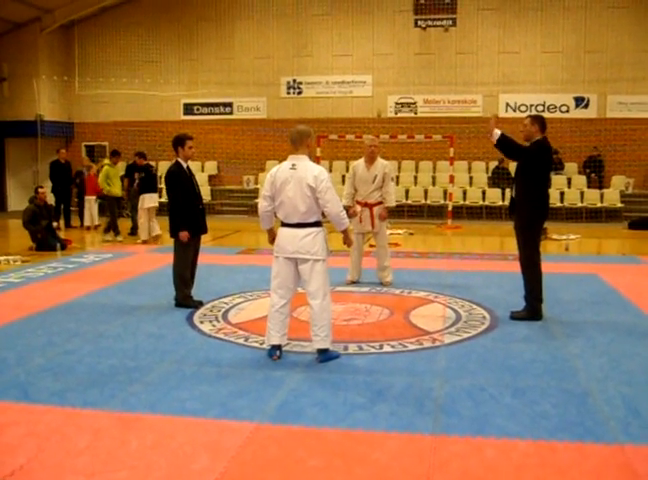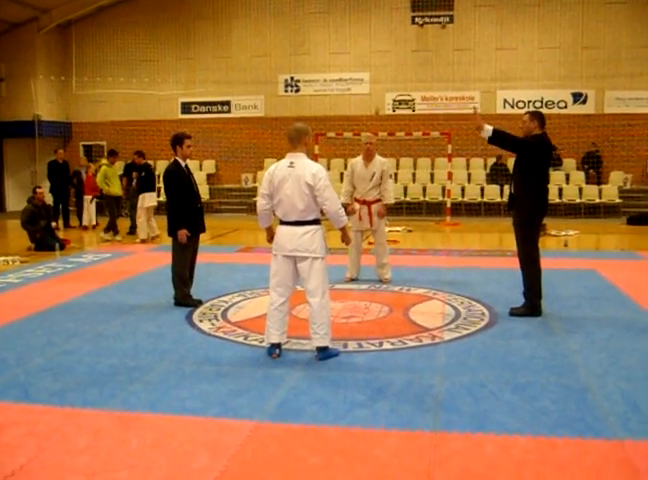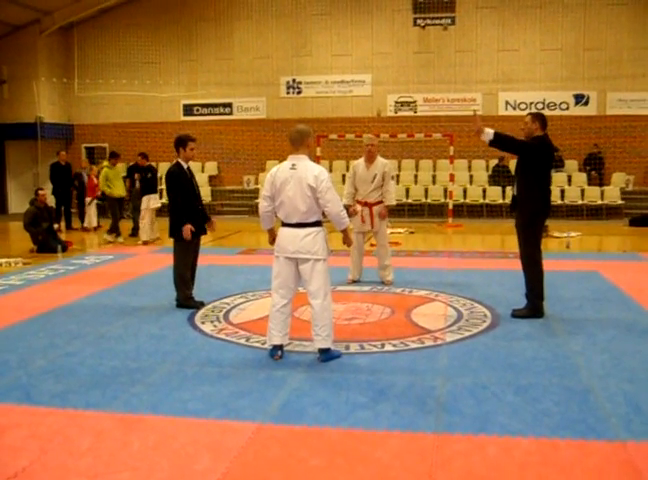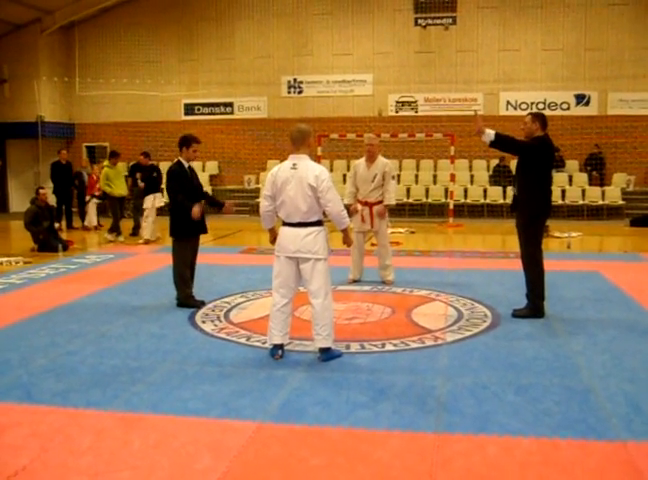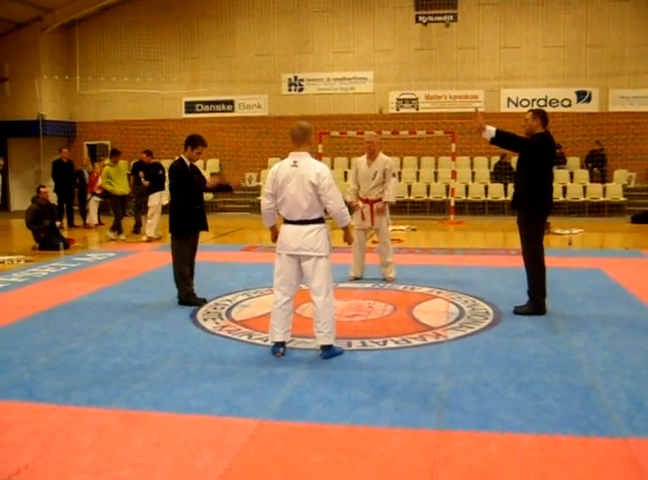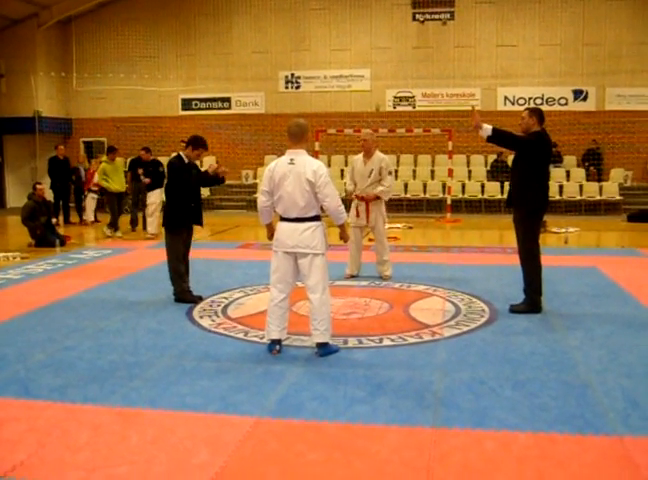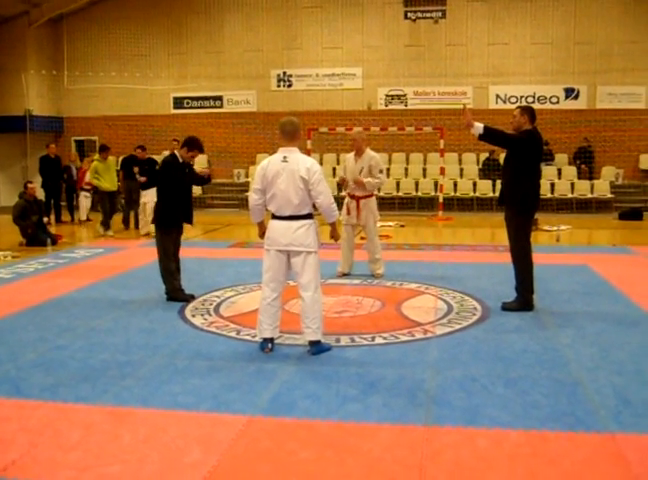
dt=0.1s
person 1, frame 1
left shoulder: (275, 172)
right shoulder: (317, 172)
left elbow: (264, 207)
right elbow: (333, 207)
left wrist: (270, 231)
right wrist: (346, 232)
left hip: (285, 237)
right hip: (311, 238)
left knee: (280, 293)
right knee: (318, 295)
left ankle: (275, 345)
right ankle: (322, 347)
person 1, frame 2
left shoulder: (273, 170)
right shoulder: (315, 170)
left elbow: (263, 205)
right elbow: (331, 205)
left wrist: (268, 229)
right wrist: (344, 230)
left hip: (284, 235)
right hip: (309, 236)
left knee: (279, 292)
right knee: (317, 292)
left ankle: (274, 344)
right ankle: (322, 346)
person 1, frame 3
left shoulder: (275, 172)
right shoulder: (317, 172)
left elbow: (265, 207)
right elbow: (333, 207)
left wrist: (270, 231)
right wrist: (346, 232)
left hip: (285, 238)
right hip: (311, 238)
left knee: (281, 294)
right knee: (319, 295)
left ankle: (276, 345)
right ankle: (324, 348)
person 1, frame 4
left shoulder: (276, 172)
right shoulder: (318, 171)
left elbow: (266, 207)
right elbow: (333, 206)
left wrist: (271, 231)
right wrist: (346, 232)
left hip: (286, 237)
right hip: (312, 237)
left knee: (281, 293)
right knee: (319, 294)
left ankle: (277, 345)
right ankle: (324, 347)
person 1, frame 5
left shoulder: (277, 169)
right shoulder: (319, 169)
left elbow: (267, 205)
right elbow: (335, 204)
left wrist: (273, 229)
right wrist: (347, 230)
left hip: (288, 235)
right hip: (314, 235)
left knee: (283, 290)
right knee: (321, 291)
left ankle: (278, 342)
right ankle: (326, 344)
person 1, frame 6
left shoulder: (273, 167)
right shoulder: (316, 166)
left elbow: (264, 202)
right elbow: (331, 202)
left wrist: (269, 226)
right wrist: (342, 228)
left hip: (284, 232)
right hip: (310, 232)
left knee: (279, 288)
right knee: (317, 289)
left ankle: (274, 340)
right ankle: (322, 342)
person 1, frame 7
left shoulder: (266, 165)
right shoulder: (309, 164)
left elbow: (255, 201)
right elbow: (324, 200)
left wrist: (260, 224)
right wrist: (334, 227)
left hip: (276, 230)
right hip: (303, 230)
left knee: (271, 287)
right knee: (309, 288)
left ankle: (267, 338)
right ankle: (314, 340)
person 2, frame 1
left shoulder: (541, 148)
right shoulder: (536, 148)
left elbow: (518, 152)
right elbow: (518, 154)
left wrist: (496, 133)
right wrist: (496, 135)
left hip: (532, 210)
right hip: (528, 209)
left knee: (529, 259)
right knee: (529, 258)
left ankle: (534, 308)
right ankle: (533, 305)
person 2, frame 2
left shoulder: (540, 143)
right shoulder: (535, 143)
left elbow: (514, 142)
right elbow: (514, 144)
left wrist: (485, 129)
right wrist: (486, 130)
left hip: (530, 206)
right hip: (527, 204)
left knee: (529, 255)
right knee: (528, 254)
left ankle: (533, 305)
right ankle: (533, 302)
person 2, frame 3
left shoulder: (541, 144)
right shoulder: (536, 145)
left elbow: (515, 145)
right elbow: (516, 147)
left wrist: (485, 132)
right wrist: (485, 133)
left hip: (533, 208)
right hip: (529, 206)
left knee: (530, 256)
right knee: (530, 256)
left ankle: (535, 306)
right ankle: (534, 303)
person 2, frame 4
left shoulder: (542, 144)
right shoulder: (536, 145)
left elbow: (516, 146)
right elbow: (517, 147)
left wrist: (486, 133)
right wrist: (486, 133)
left hip: (533, 208)
right hip: (530, 206)
left knee: (531, 256)
right knee: (531, 256)
left ankle: (535, 306)
right ankle: (535, 304)
person 2, frame 5
left shoulder: (543, 141)
right shoulder: (537, 142)
left elbow: (517, 143)
right elbow: (518, 144)
left wrist: (486, 129)
right wrist: (487, 130)
left hip: (535, 205)
right hip: (531, 203)
left knee: (532, 253)
right knee: (532, 252)
left ankle: (537, 302)
right ankle: (537, 300)
person 2, frame 6
left shoulder: (539, 139)
right shoulder: (534, 140)
left elbow: (514, 141)
right elbow: (514, 143)
left wrist: (483, 128)
right wrist: (483, 128)
left hip: (530, 203)
right hip: (527, 202)
left knee: (529, 251)
right knee: (528, 251)
left ankle: (533, 301)
right ankle: (533, 299)
person 2, frame 7
left shoulder: (530, 137)
right shoulder: (525, 138)
left elbow: (505, 139)
right elbow: (506, 141)
left wrist: (475, 126)
right wrist: (475, 126)
left hip: (522, 201)
right hip: (519, 200)
left knee: (520, 249)
right knee: (520, 249)
left ankle: (525, 299)
right ankle: (524, 296)
person 3, frame 1
left shoulder: (186, 170)
right shoulder: (174, 172)
right elbow: (175, 203)
left wrist: (199, 224)
right wrist: (181, 228)
left hip: (194, 225)
right hip: (184, 227)
left knee: (191, 263)
right knee: (183, 263)
left ankle: (186, 295)
right ankle: (182, 297)
person 3, frame 2
left shoulder: (185, 168)
right shoulder: (172, 171)
right elbow: (174, 202)
left wrist: (197, 223)
right wrist: (179, 227)
left hip: (192, 224)
right hip: (183, 226)
left knee: (190, 262)
right knee: (181, 262)
left ankle: (185, 294)
right ankle: (181, 296)
person 3, frame 3
left shoulder: (187, 171)
right shoulder: (174, 172)
right elbow: (175, 201)
left wrist: (206, 218)
right wrist: (184, 223)
left hip: (196, 223)
right hip: (186, 224)
left knee: (191, 263)
right knee: (182, 264)
left ankle: (186, 295)
right ankle: (184, 298)
person 3, frame 4
left shoulder: (190, 170)
right shoulder: (174, 171)
left elbow: (200, 193)
right elbow: (176, 196)
left wrist: (220, 205)
right wrist: (191, 208)
left hip: (195, 224)
right hip: (183, 225)
left knee: (190, 262)
right knee: (182, 262)
left ankle: (186, 295)
right ankle: (184, 297)
person 3, frame 5
left shoulder: (192, 168)
right shoulder: (176, 168)
left elbow: (203, 186)
right elbow: (184, 190)
right wrist: (205, 185)
left hip: (193, 220)
right hip: (182, 222)
left knee: (189, 259)
right knee: (182, 260)
left ankle: (188, 292)
right ankle: (185, 295)
person 3, frame 6
left shoulder: (191, 165)
right shoulder: (174, 164)
left elbow: (202, 181)
right elbow: (187, 183)
left wrist: (218, 175)
right wrist: (208, 173)
left hip: (187, 217)
right hip: (176, 218)
left knee: (183, 256)
right knee: (176, 256)
left ankle: (183, 290)
right ankle: (181, 292)
person 3, frame 7
left shoulder: (185, 164)
right shoulder: (167, 163)
left elbow: (196, 180)
right elbow: (178, 183)
left wrist: (204, 175)
right wrist: (196, 174)
left hip: (177, 216)
right hip: (166, 216)
left knee: (174, 255)
right knee: (167, 255)
left ankle: (175, 289)
right ankle: (173, 291)
person 4, frame 1
left shoulder: (385, 166)
right shoulder: (356, 166)
left elbow: (388, 189)
right elbow: (349, 188)
left wrist: (386, 208)
right wrist: (349, 206)
left hip: (377, 209)
right hip: (359, 209)
left knee: (382, 244)
right knee: (356, 244)
left ankle: (385, 276)
right ankle: (353, 276)
person 4, frame 2
left shoulder: (383, 163)
right shoulder: (354, 163)
left elbow: (387, 186)
right elbow: (348, 185)
left wrist: (384, 205)
right wrist: (347, 204)
left hip: (375, 207)
right hip: (358, 207)
left knee: (381, 242)
right knee: (355, 242)
left ankle: (384, 274)
right ankle: (352, 273)
person 4, frame 3
left shoulder: (384, 164)
right shoulder: (356, 165)
left elbow: (389, 187)
right elbow: (350, 187)
left wrist: (386, 206)
right wrist: (350, 205)
left hip: (377, 208)
right hip: (360, 209)
left knee: (382, 243)
right knee: (357, 244)
left ankle: (386, 276)
right ankle: (354, 275)
person 4, frame 4
left shoulder: (385, 164)
right shoulder: (357, 165)
left elbow: (389, 187)
right elbow: (351, 186)
left wrist: (385, 206)
right wrist: (351, 204)
left hip: (377, 208)
right hip: (360, 208)
left knee: (383, 243)
right knee: (357, 243)
left ankle: (387, 275)
right ankle: (355, 274)
person 4, frame 5
left shoulder: (386, 162)
right shoulder: (359, 162)
left elbow: (391, 184)
right elbow: (353, 183)
left wrist: (384, 202)
right wrist: (353, 199)
left hip: (378, 206)
right hip: (361, 205)
left knee: (384, 240)
right knee: (358, 241)
left ankle: (388, 272)
right ankle: (356, 272)
person 4, frame 6
left shoulder: (382, 159)
right shoulder: (356, 160)
left elbow: (387, 182)
right elbow: (351, 179)
left wrist: (375, 194)
right wrist: (350, 190)
left hip: (375, 203)
right hip: (358, 203)
left knee: (380, 238)
right knee: (355, 238)
left ankle: (385, 270)
right ankle: (352, 270)
person 4, frame 7
left shoulder: (373, 157)
right shoulder: (348, 158)
left elbow: (380, 179)
left wrist: (363, 182)
right wrist: (342, 180)
left hip: (366, 202)
right hip: (350, 201)
left knee: (372, 237)
right knee: (347, 237)
left ankle: (377, 268)
right ankle: (344, 268)
